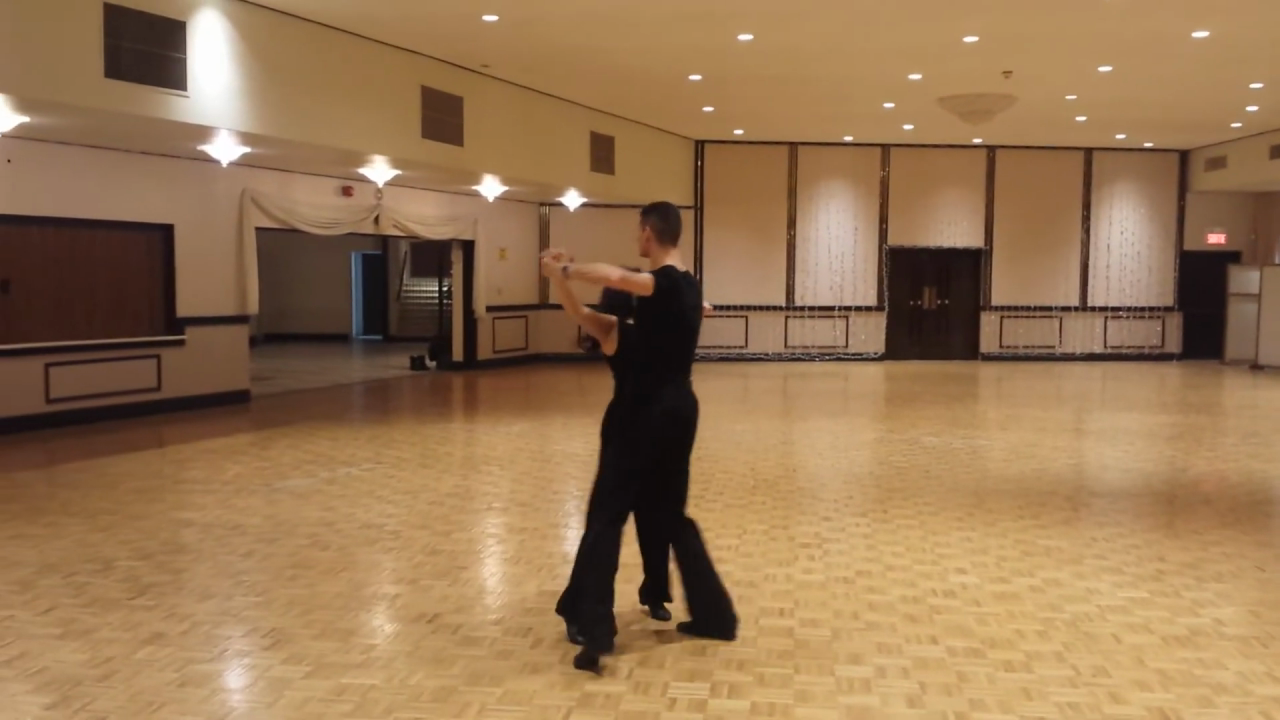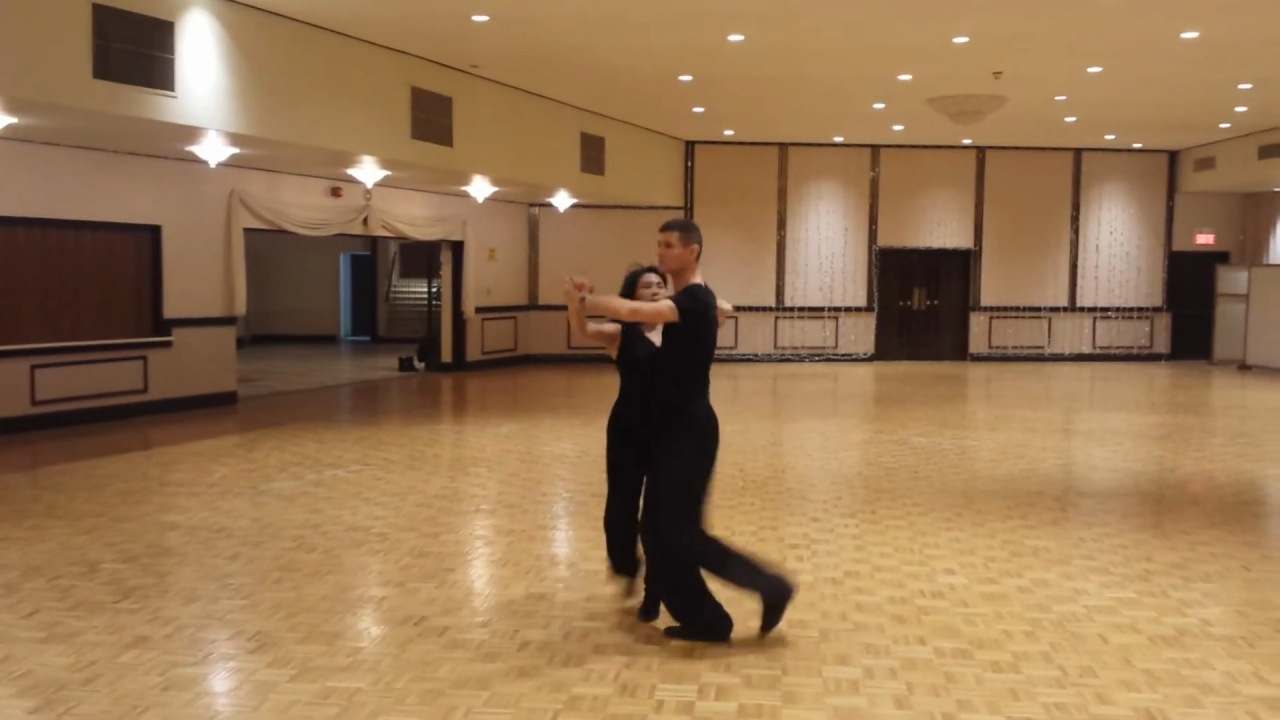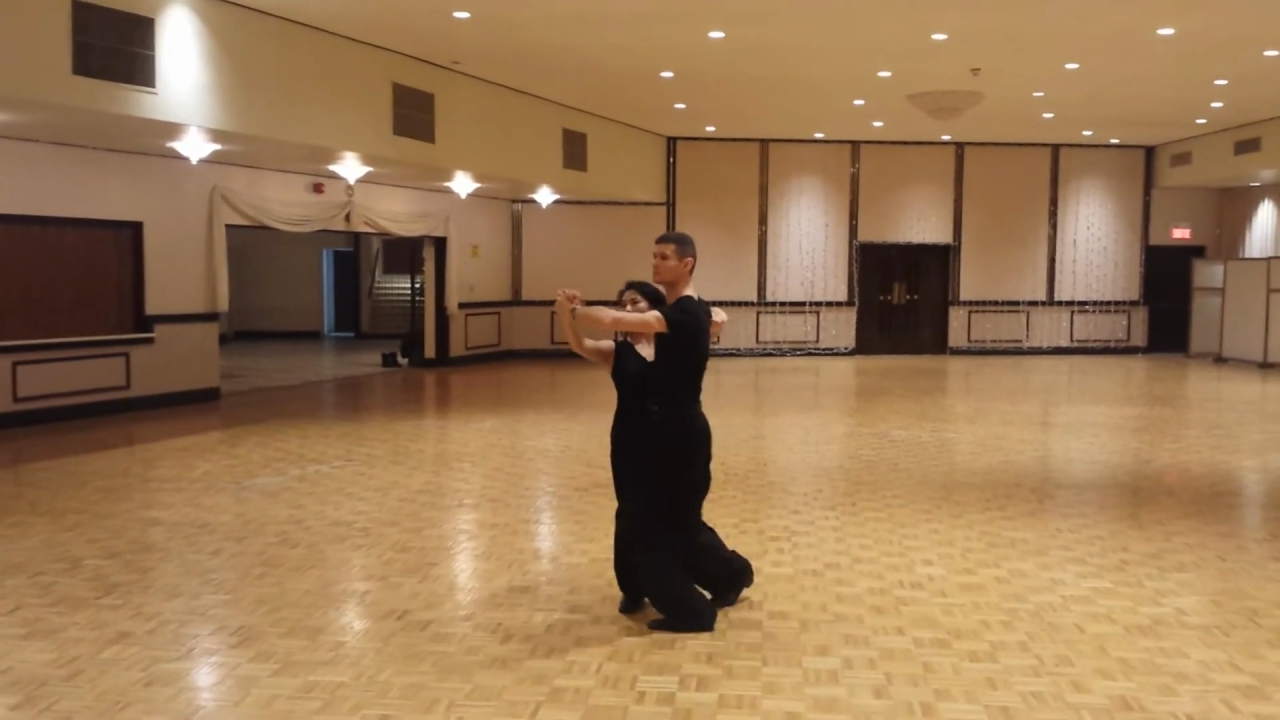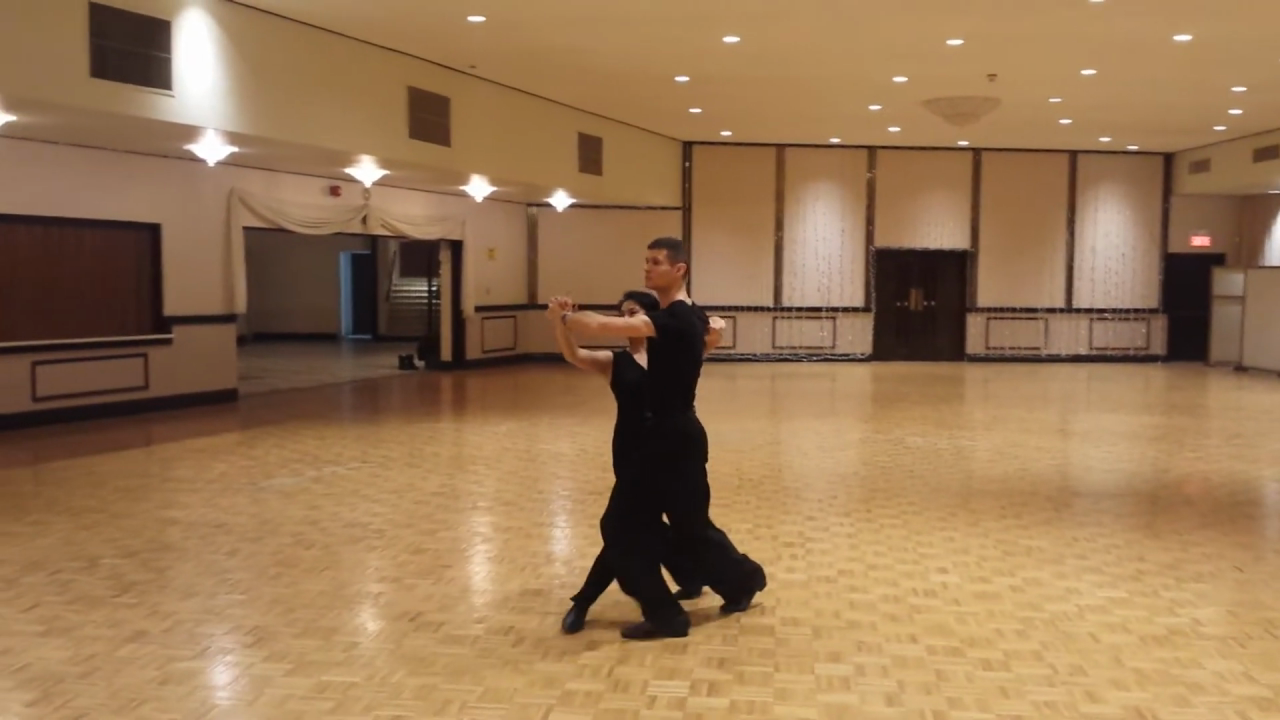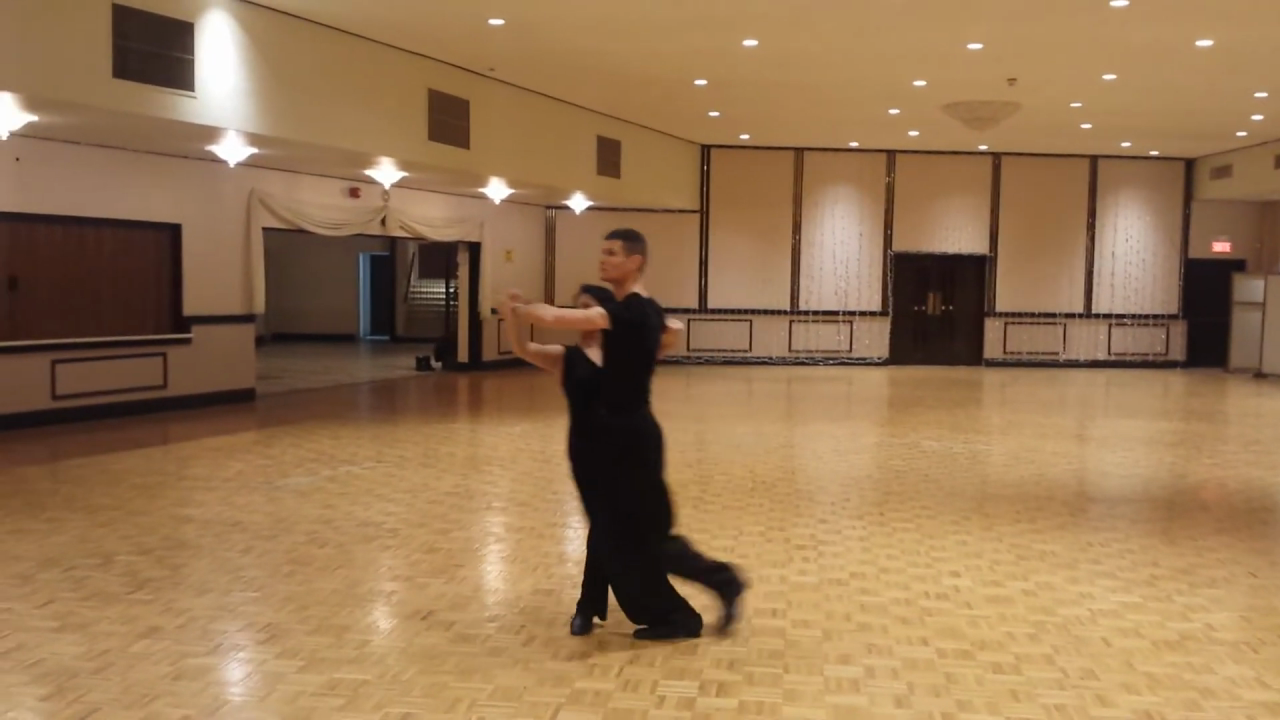
dt=0.3s
person 1, frame 1
left shoulder: (661, 282)
right shoulder: (687, 285)
left elbow: (617, 277)
left wrist: (565, 270)
left hip: (648, 411)
right hip: (677, 408)
left knee: (607, 515)
right knee: (670, 515)
left ankle: (596, 632)
right ankle: (714, 614)
person 1, frame 2
left shoulder: (692, 302)
right shoulder: (695, 301)
left elbow: (637, 311)
left wrist: (586, 300)
left hip: (688, 427)
right hip: (677, 424)
left knee: (679, 532)
right knee: (660, 528)
left ankle: (768, 588)
right ankle: (701, 618)
person 1, frame 3
left shoulder: (685, 313)
right shoulder: (690, 311)
left elbow: (618, 321)
left wrist: (576, 311)
left hip: (681, 433)
right hip: (669, 430)
left knee: (678, 528)
person 1, frame 4
left shoulder: (677, 320)
right shoulder: (685, 317)
left elbow: (607, 326)
right elbow: (713, 329)
left wrist: (567, 318)
left hip: (675, 438)
right hip: (663, 435)
left knee: (690, 529)
right knee: (625, 524)
person 1, frame 5
left shoulder: (629, 311)
right shoulder: (645, 311)
left elbow: (561, 320)
left wrist: (525, 309)
left hip: (629, 436)
right hip: (625, 433)
left knee: (645, 539)
right knee: (631, 537)
left ankle: (721, 580)
right ankle: (672, 618)
person 2, frame 1
right shoulder: (610, 328)
right elbow: (574, 309)
right wrist: (559, 277)
right hip: (623, 428)
left knee: (654, 514)
left ankle: (654, 593)
right ankle: (575, 607)
person 2, frame 2
right shoulder: (620, 333)
right elbow: (583, 330)
right wrist: (574, 300)
right hip: (628, 431)
right knee: (621, 511)
left ankle: (654, 592)
right ankle: (627, 568)
person 2, frame 3
right shoulder: (616, 351)
left elbow: (717, 323)
right elbow: (578, 345)
left wrist: (715, 317)
right wrist: (566, 313)
right hip: (630, 444)
right knee: (632, 518)
right ankle: (634, 587)
person 2, frame 4
right shoulder: (614, 361)
left elbow: (713, 334)
right elbow: (574, 355)
left wrist: (711, 327)
right wrist: (558, 321)
right hip: (632, 454)
person 2, frame 5
right shoulder: (564, 357)
left elbow: (670, 332)
right elbow: (522, 348)
left wrist: (669, 327)
right wrist: (510, 314)
right hip: (586, 453)
left knee: (606, 527)
right knee: (604, 528)
left ankle: (589, 606)
